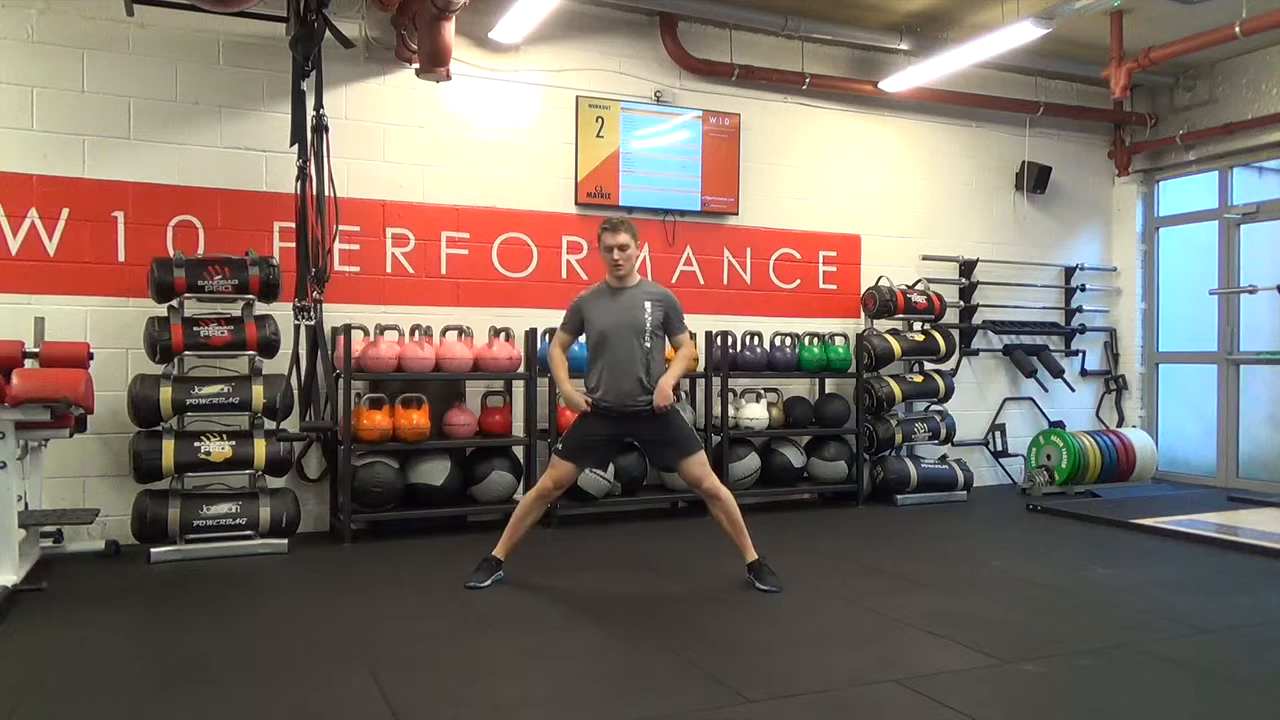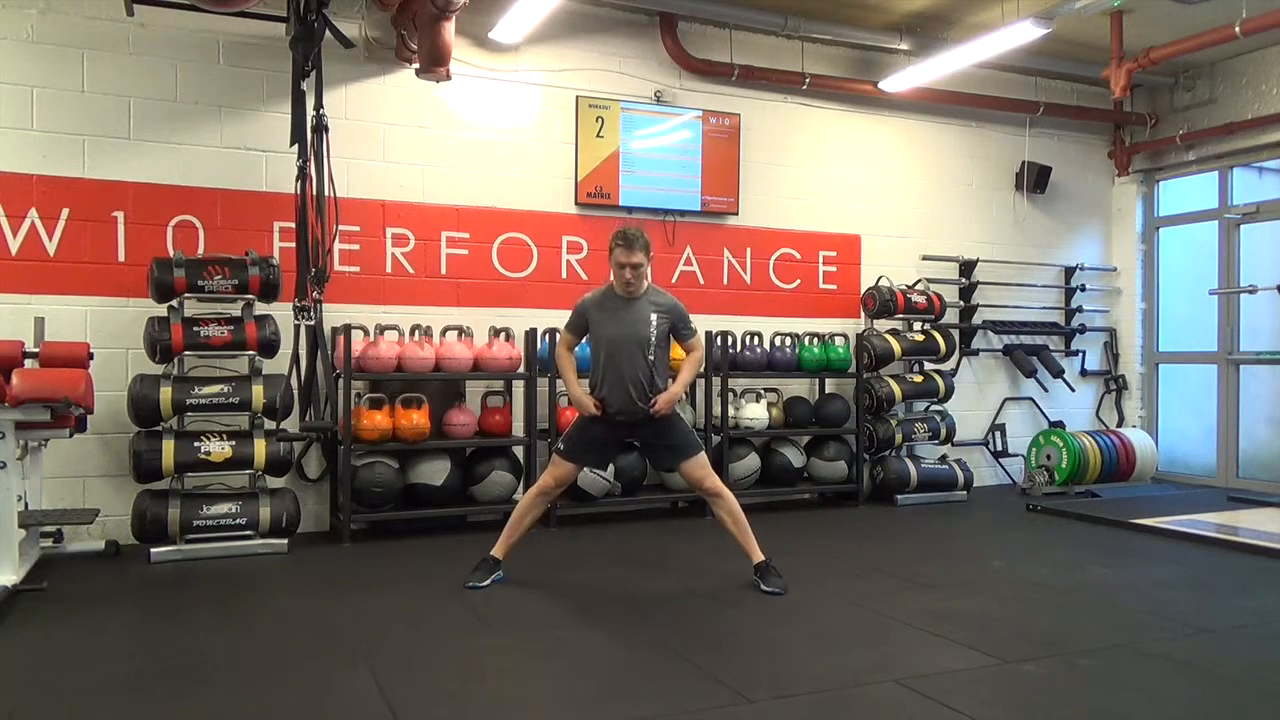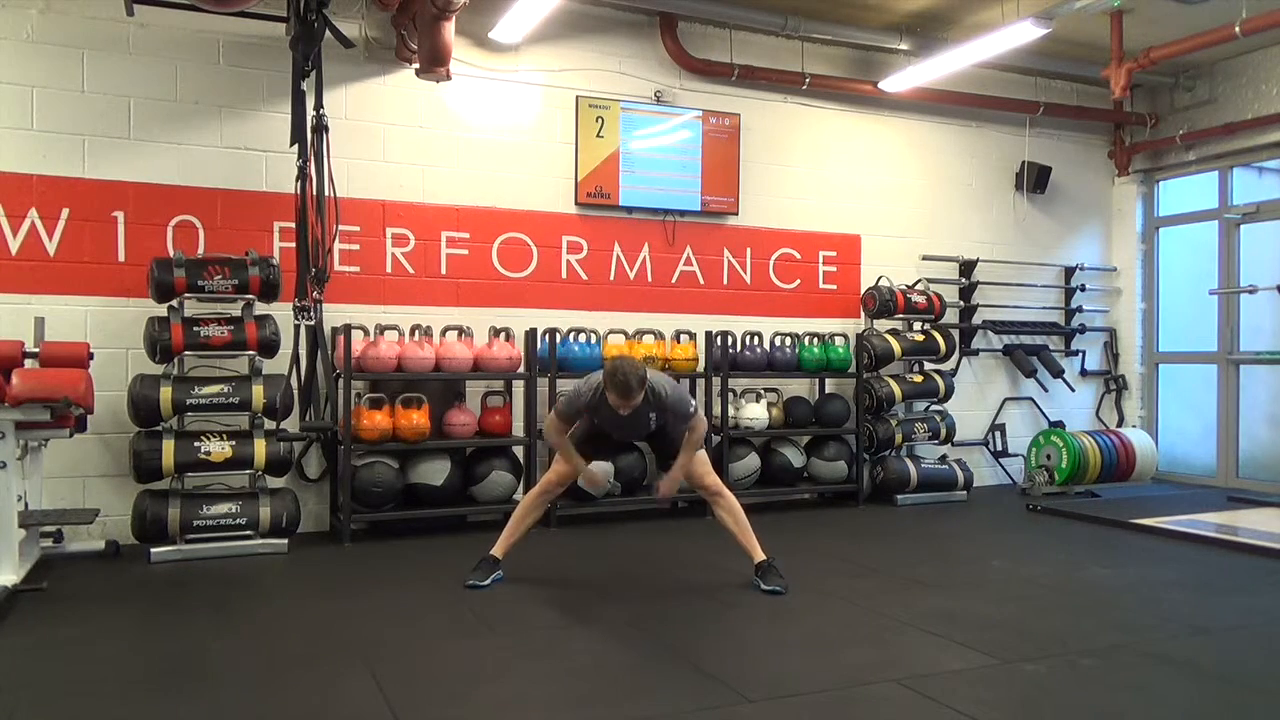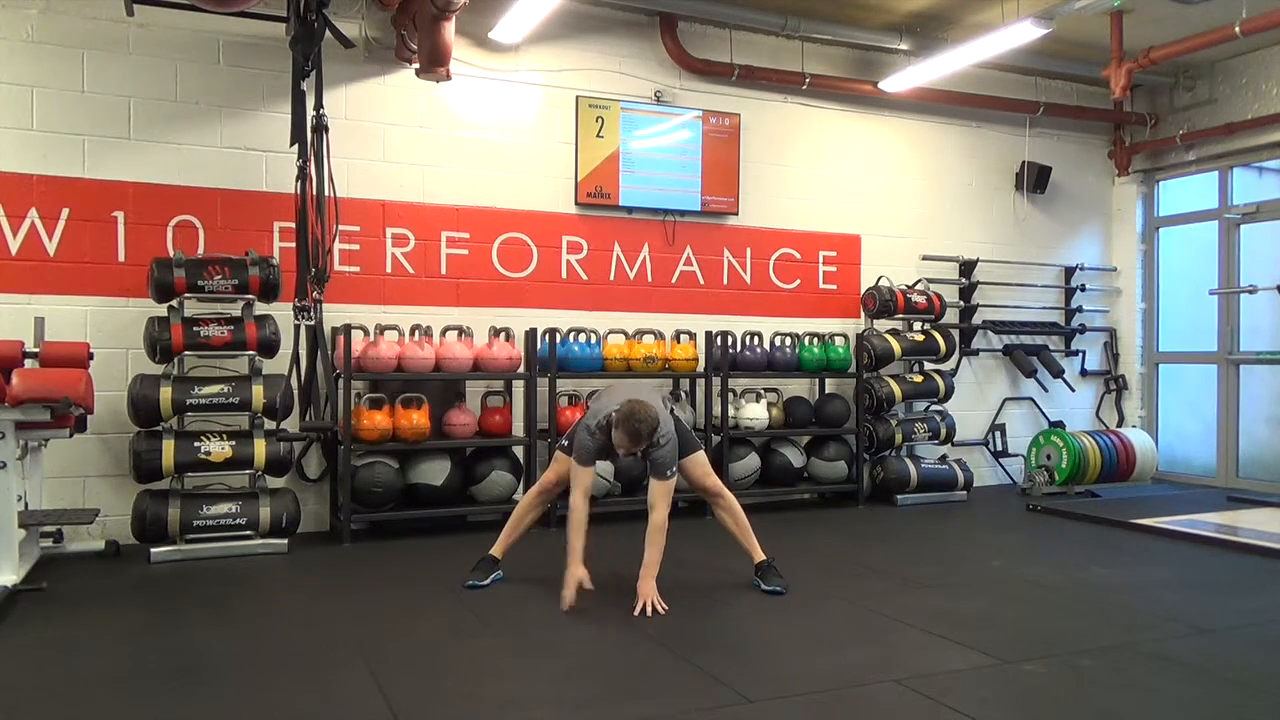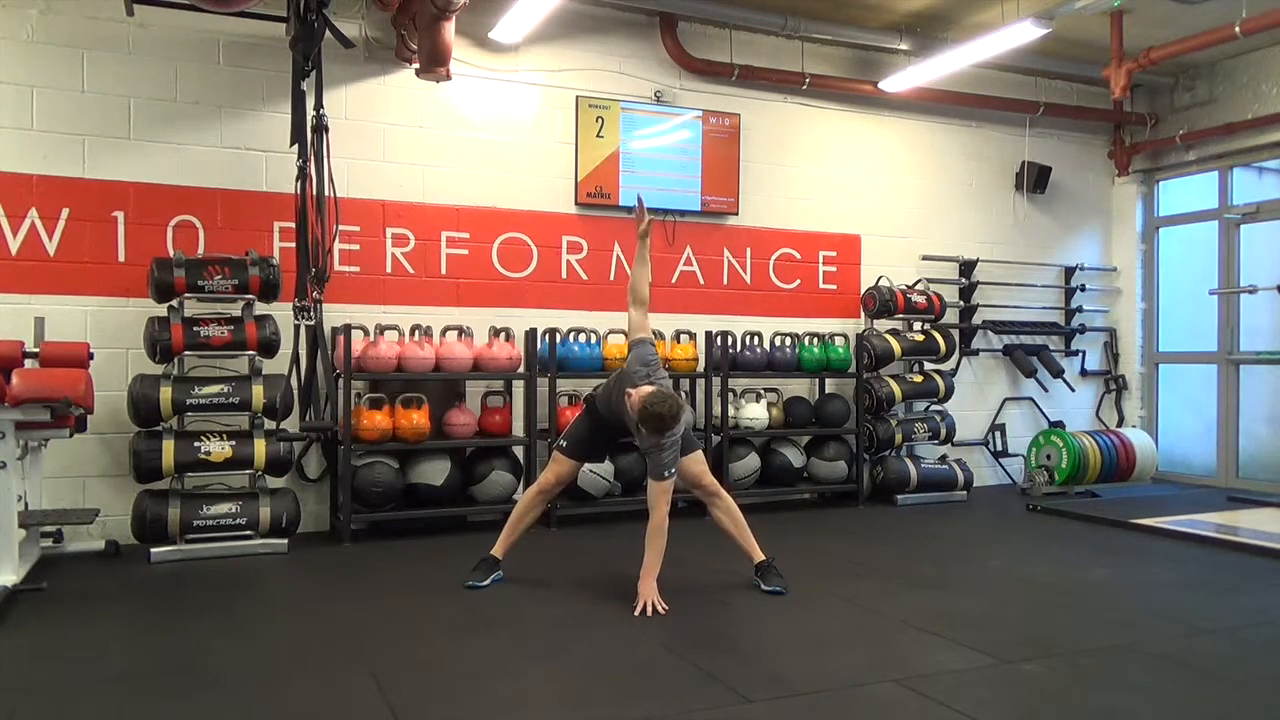
dt=1s
person 1, frame 1
left shoulder: (660, 298)
right shoulder: (585, 302)
left elbow: (686, 347)
right elbow: (558, 348)
left wrist: (668, 380)
right wrist: (567, 391)
left hip: (654, 410)
right hip: (600, 412)
left knee: (708, 485)
right knee: (549, 486)
left ankle: (753, 562)
right ankle: (495, 560)
person 1, frame 2
left shoulder: (668, 306)
right shoulder: (590, 305)
left elbow: (696, 351)
right elbow: (564, 348)
left wrist: (676, 391)
right wrist: (576, 392)
left hip: (656, 414)
right hip: (602, 414)
left knee: (710, 485)
right knee: (549, 484)
left ankle: (761, 564)
right ankle: (493, 560)
person 1, frame 3
left shoulder: (667, 392)
right shoulder: (585, 393)
left elbow: (699, 426)
right elbow: (552, 428)
left wrist: (675, 475)
right wrist: (583, 470)
left hip: (659, 426)
right hip: (600, 426)
left knee: (711, 485)
right knee: (549, 484)
left ankle: (762, 563)
right ankle: (493, 559)
person 1, frame 4
left shoulder: (664, 440)
right shoulder: (594, 426)
left elbow: (659, 510)
right elbow: (578, 496)
left wrist: (648, 579)
right wrist: (575, 564)
left hip: (659, 417)
right hip: (605, 419)
left knee: (712, 488)
right knee: (548, 483)
left ankle: (762, 564)
right ankle: (493, 558)
person 1, frame 5
left shoulder: (664, 440)
right shoulder: (647, 370)
left elbow: (659, 512)
right elbow: (638, 305)
left wrist: (648, 581)
right wrist: (641, 242)
left hip: (654, 423)
right hip: (602, 410)
left knee: (708, 487)
right knee: (549, 483)
left ankle: (762, 564)
right ankle: (494, 559)
